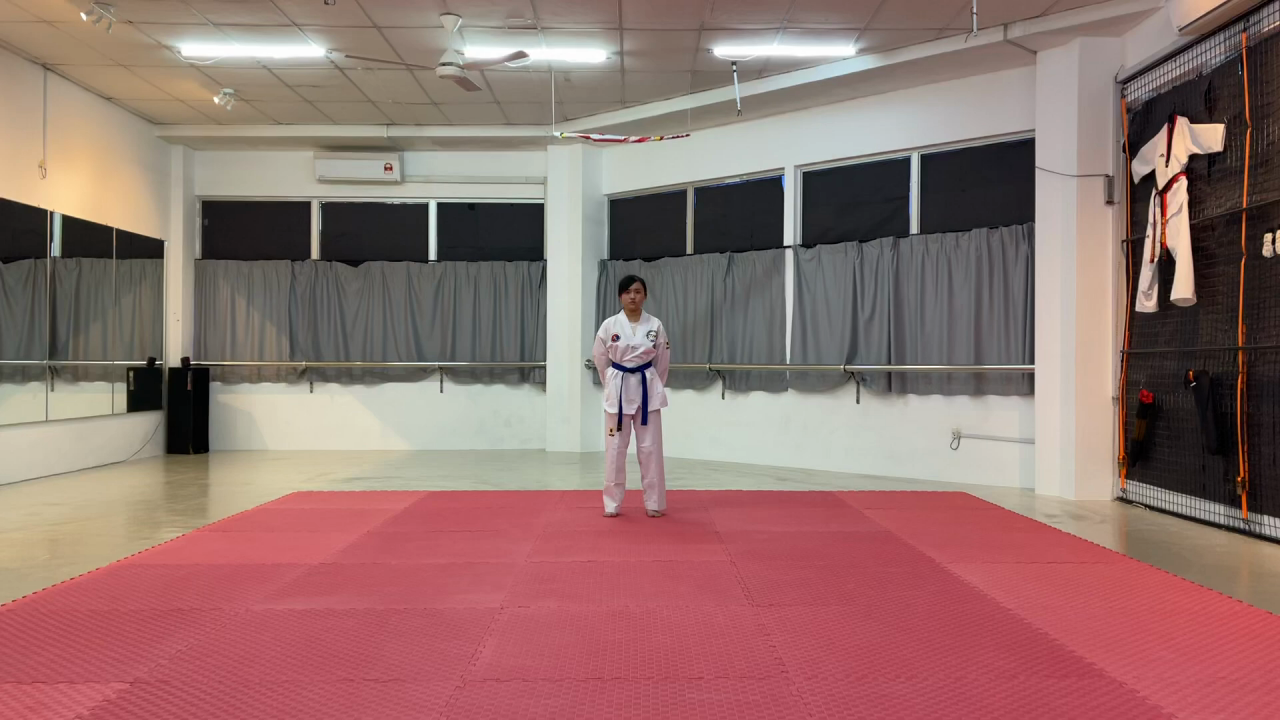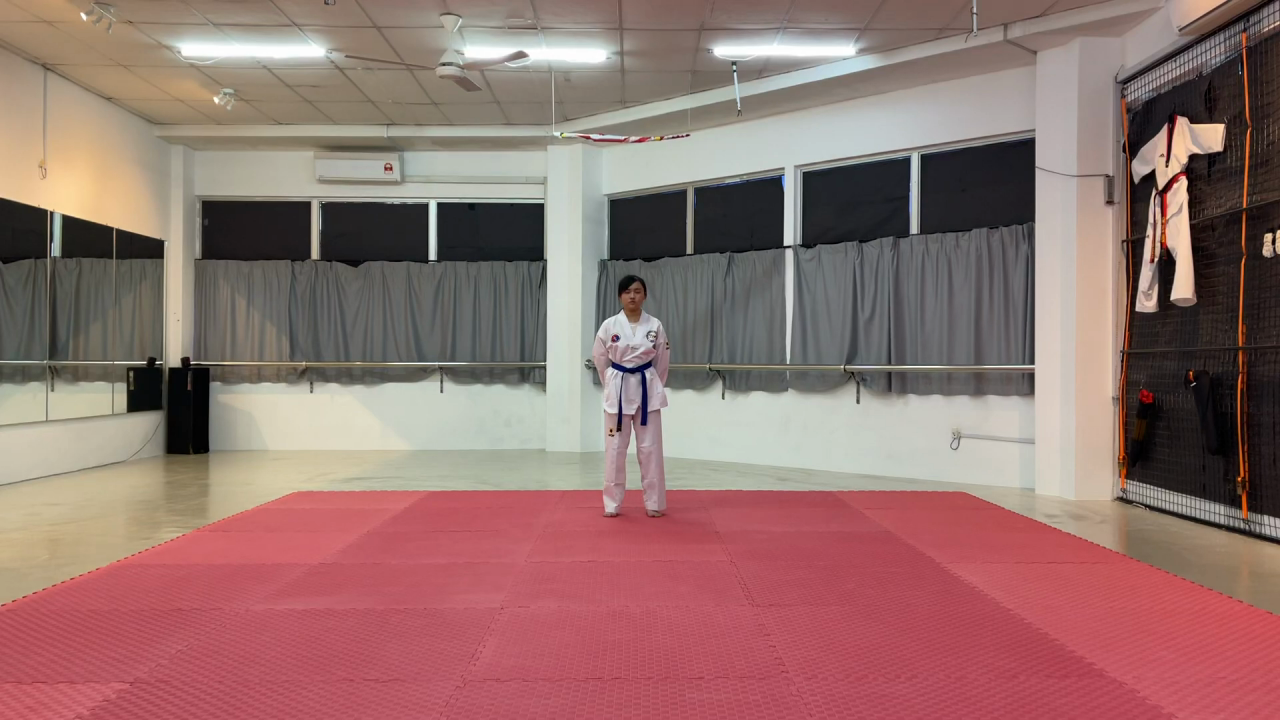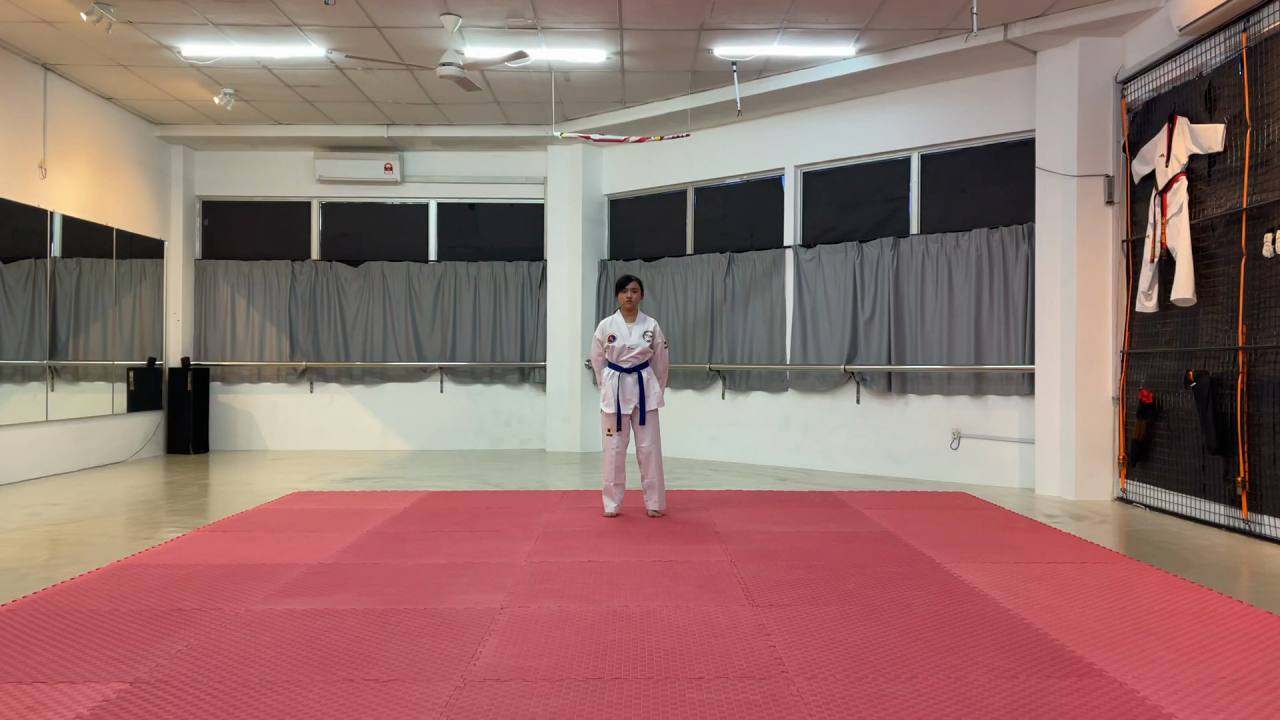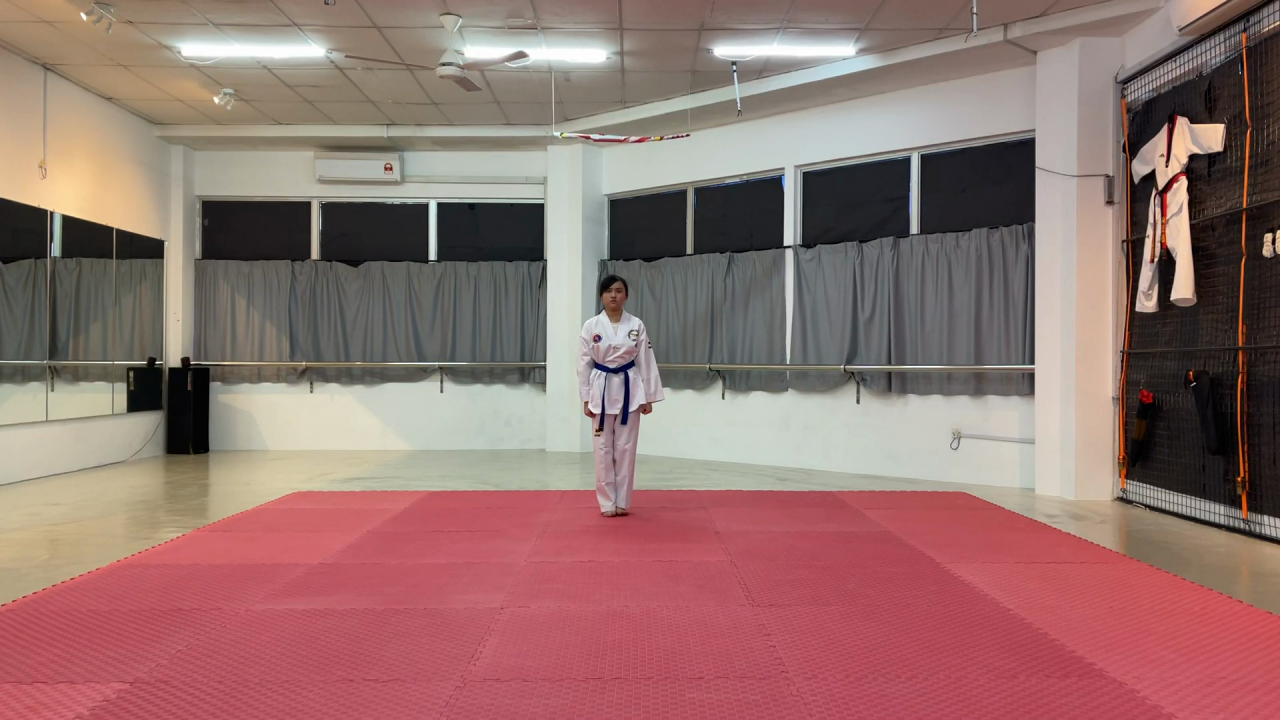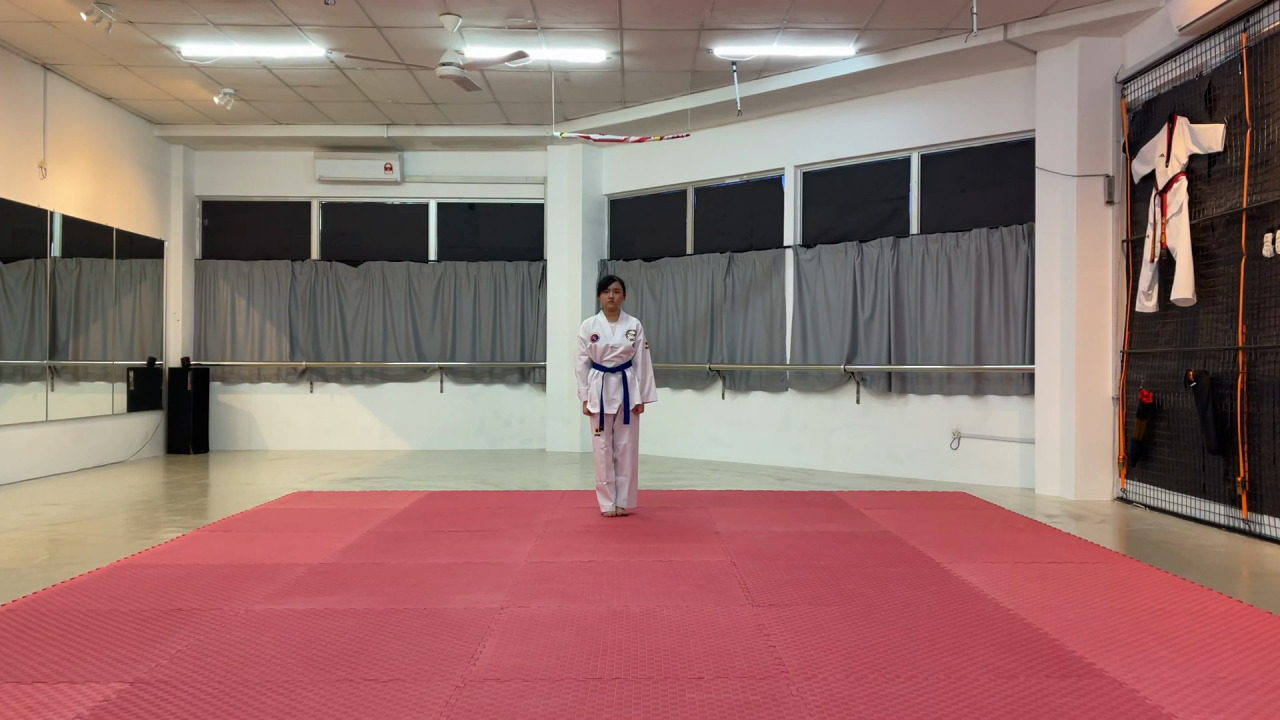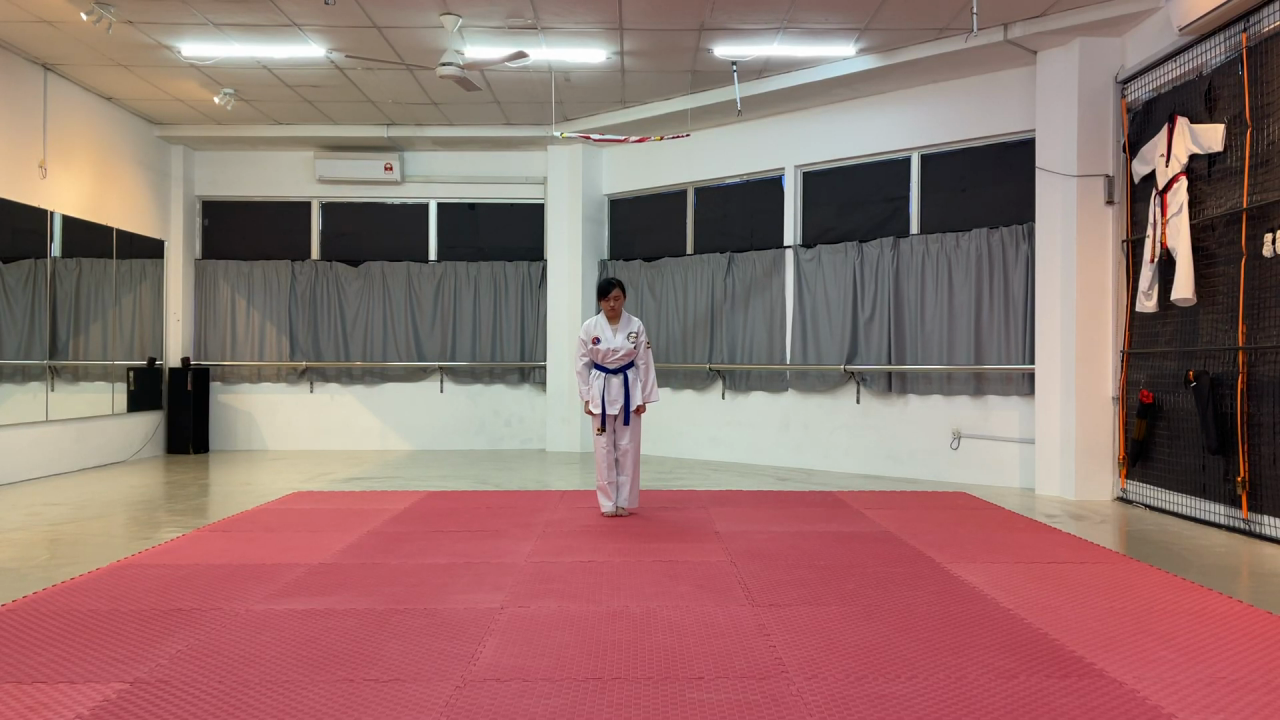
dt=0.5s
person 1, frame 1
left shoulder: (655, 326)
right shoulder: (609, 325)
left elbow: (662, 362)
right elbow: (600, 360)
left wrist: (651, 386)
right wrist: (616, 386)
left hip: (647, 389)
right hip: (618, 389)
left knee: (650, 447)
right knee: (616, 447)
left ankle: (654, 503)
right ankle: (612, 503)
person 1, frame 2
left shoulder: (655, 326)
right shoulder: (609, 326)
left elbow: (662, 363)
right elbow: (600, 360)
left wrist: (650, 386)
right wrist: (614, 385)
left hip: (647, 389)
right hip: (618, 389)
left knee: (650, 447)
right knee: (615, 447)
left ankle: (654, 503)
right ankle: (612, 503)
person 1, frame 3
left shoulder: (651, 326)
right shoulder: (606, 326)
left elbow: (660, 363)
right elbow: (598, 362)
left wrist: (655, 392)
right wrist: (607, 389)
left hip: (643, 389)
right hip: (614, 390)
left knee: (649, 447)
right knee: (614, 448)
left ankle: (655, 503)
right ankle: (612, 503)
person 1, frame 4
left shoulder: (636, 325)
right shoulder: (591, 326)
left elbow: (646, 362)
right elbow: (584, 364)
left wrist: (649, 397)
right wrist: (586, 399)
left hip: (629, 389)
right hip: (601, 389)
left knee: (625, 447)
right knee: (603, 447)
left ankle: (621, 502)
right ankle: (608, 502)
person 1, frame 5
left shoulder: (634, 325)
right shoulder: (589, 326)
left elbow: (642, 363)
right elbow: (582, 363)
left wrist: (642, 397)
right wrist: (585, 398)
left hip: (627, 389)
right hip: (599, 389)
left knee: (626, 447)
right knee: (603, 447)
left ankle: (624, 501)
right ankle: (608, 502)
person 1, frame 6
left shoulder: (636, 326)
right shoulder: (589, 327)
left elbow: (644, 363)
right elbow: (582, 364)
left wrist: (643, 398)
right wrist: (586, 398)
left hip: (628, 390)
right hip: (601, 391)
left knee: (628, 447)
right knee: (604, 447)
left ankle: (624, 502)
right ankle: (608, 502)
